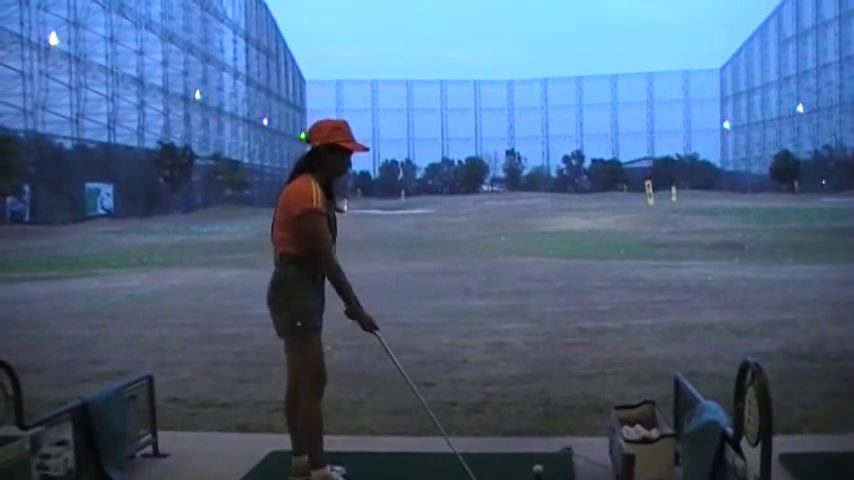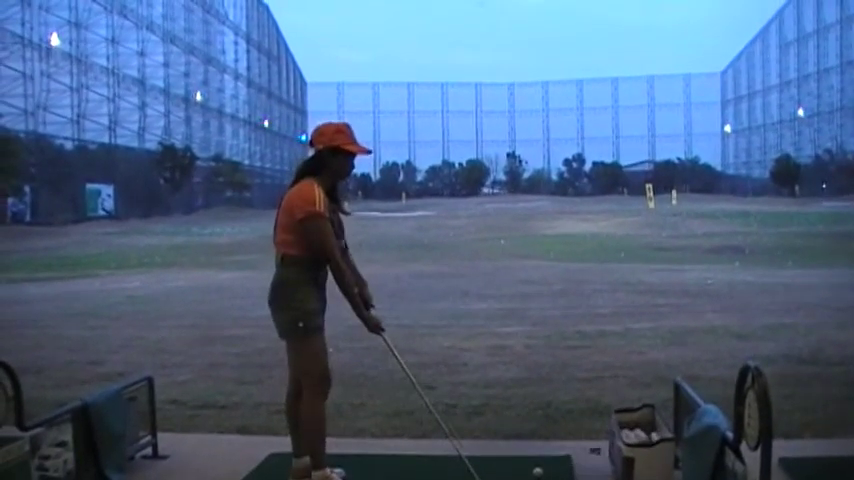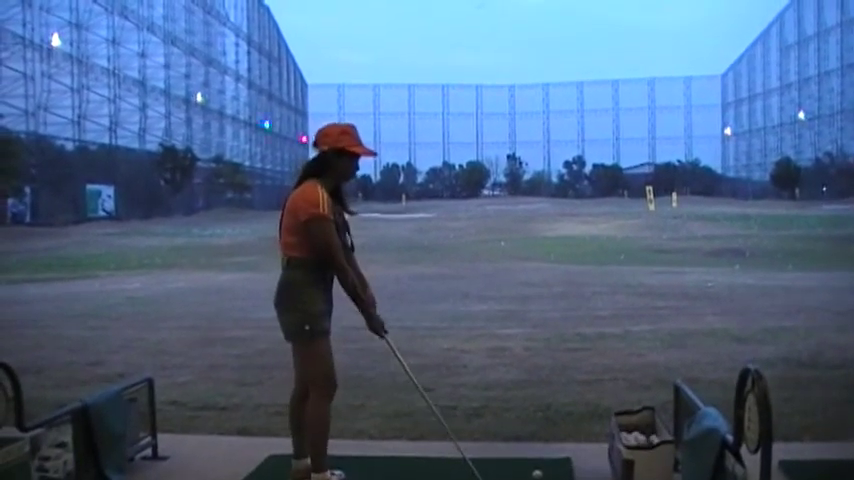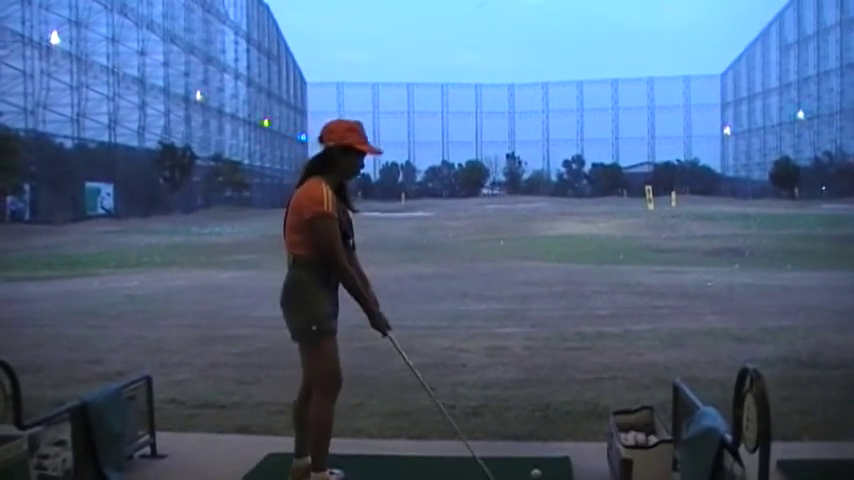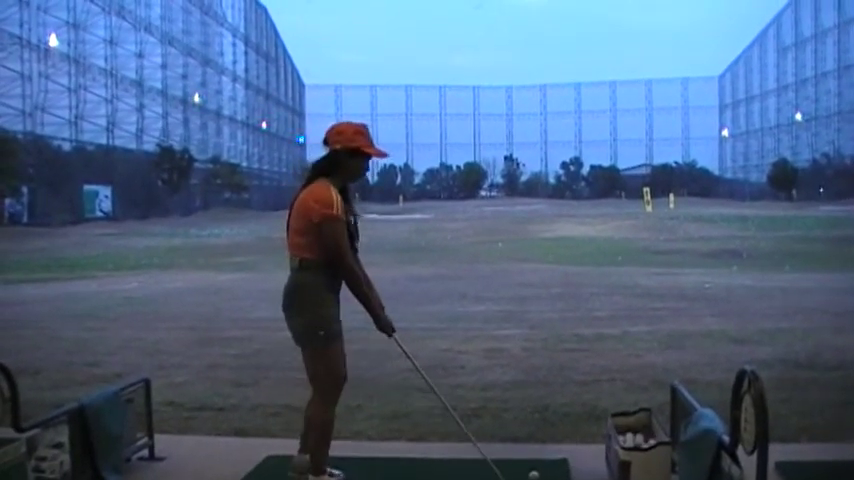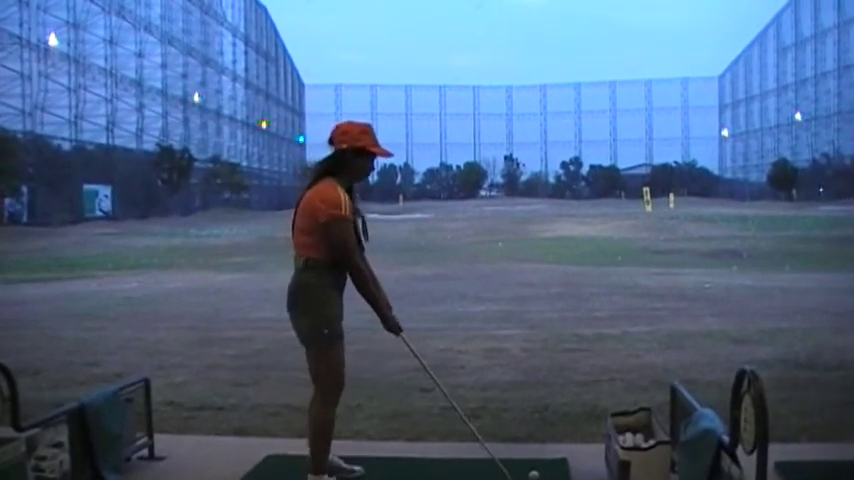
dt=0.2s
person 1, frame 1
left shoulder: (315, 189)
right shoulder: (308, 192)
left elbow: (322, 256)
right elbow: (325, 258)
left wrist: (351, 298)
right wrist: (355, 308)
left hip: (300, 290)
right hip: (295, 292)
left knee: (300, 381)
right knee: (313, 383)
person 1, frame 2
left shoulder: (323, 194)
right shoulder: (310, 196)
left elbow: (340, 251)
right elbow: (332, 261)
left wrist: (362, 287)
right wrist: (362, 313)
left hip: (304, 292)
right hip: (296, 294)
left knee: (301, 382)
right knee: (317, 384)
person 1, frame 3
left shoulder: (329, 196)
right shoulder: (313, 198)
left elbow: (345, 251)
right elbow: (336, 262)
left wrist: (366, 290)
right wrist: (368, 313)
left hip: (311, 295)
right hip: (302, 297)
left knee: (307, 384)
right knee: (323, 386)
person 1, frame 4
left shoulder: (332, 192)
right shoulder: (318, 195)
left elbow: (347, 251)
right elbow: (337, 261)
left wrist: (368, 292)
right wrist: (370, 310)
left hip: (316, 294)
right hip: (309, 295)
left knee: (314, 384)
right knee: (328, 386)
person 1, frame 5
left shoulder: (332, 194)
right shoulder: (325, 198)
left elbow: (350, 256)
right elbow: (344, 264)
left wrist: (375, 297)
right wrist: (375, 313)
left hip: (316, 296)
right hip: (312, 298)
left knee: (329, 383)
right knee: (328, 388)
person 1, frame 6
left shoulder: (333, 192)
right shoulder: (333, 198)
left elbow: (356, 256)
right elbow: (352, 263)
left wrist: (383, 298)
right wrist: (383, 313)
left hip: (319, 294)
right hip: (316, 296)
left knee: (330, 384)
right knee: (329, 389)
